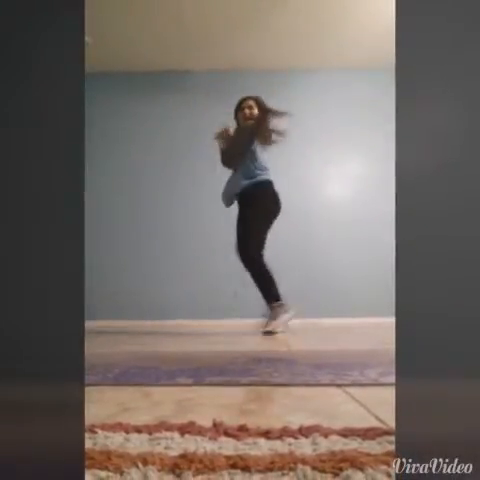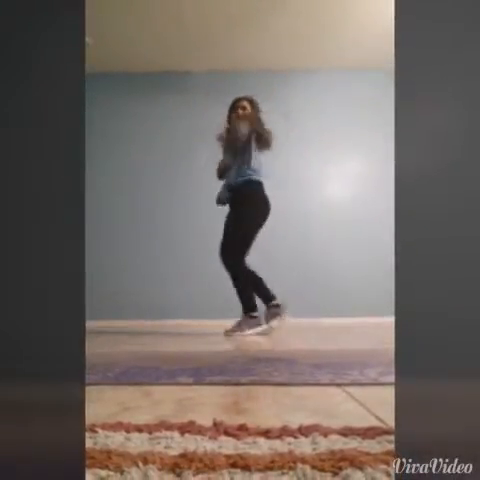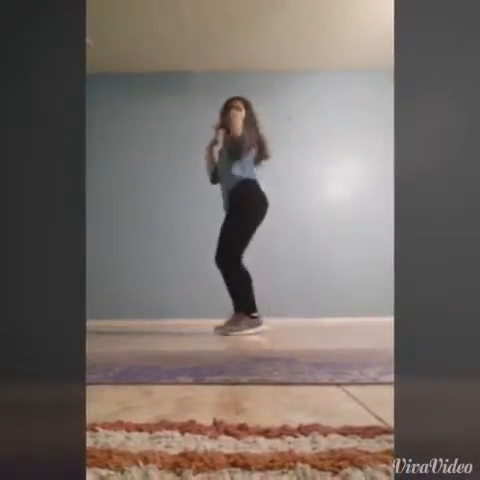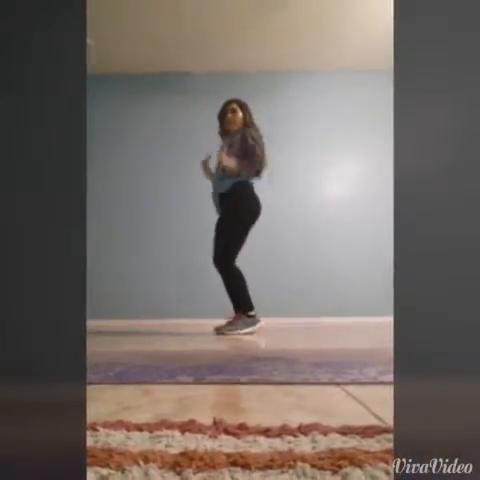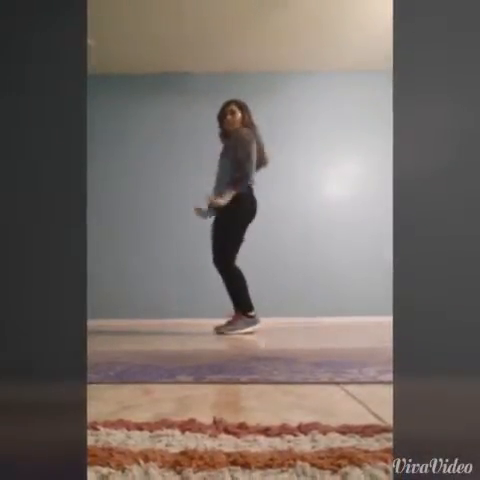
dt=0.2s
person 1, frame 1
left shoulder: (252, 131)
right shoulder: (245, 135)
left elbow: (229, 160)
right elbow: (232, 162)
left wrist: (224, 142)
right wrist: (227, 140)
left hip: (260, 196)
right hip: (251, 199)
left knee: (248, 253)
right knee: (250, 255)
left ankle: (278, 305)
right ankle: (276, 307)
person 1, frame 2
left shoulder: (246, 130)
right shoulder: (238, 144)
left elbow: (237, 137)
right elbow: (222, 173)
left wrist: (225, 138)
right wrist: (225, 149)
left hip: (250, 198)
right hip: (243, 200)
left knee: (230, 256)
right knee: (232, 257)
left ankle: (251, 315)
right ankle: (272, 304)
person 1, frame 3
left shoulder: (247, 132)
right shoulder: (227, 143)
left elbow: (240, 149)
right elbow: (215, 177)
left wrist: (236, 126)
right wrist: (210, 153)
left hip: (249, 198)
right hip: (238, 201)
left knee: (229, 258)
right knee: (224, 258)
left ankle: (251, 316)
right ankle: (241, 314)
person 1, frame 4
left shoulder: (249, 136)
right shoulder: (229, 141)
left elbow: (255, 168)
left wrist: (230, 163)
right wrist: (209, 172)
left hip: (242, 203)
right hip: (232, 204)
left knee: (224, 259)
right knee: (222, 260)
left ankle: (249, 315)
right ankle: (241, 314)
person 1, frame 5
left shoulder: (242, 136)
right shoulder: (233, 140)
left elbow: (243, 175)
left wrist: (225, 197)
right wrist: (211, 204)
left hip: (237, 203)
right hip: (231, 205)
left knee: (224, 259)
right knee: (222, 260)
left ankle: (248, 315)
right ankle: (242, 315)
